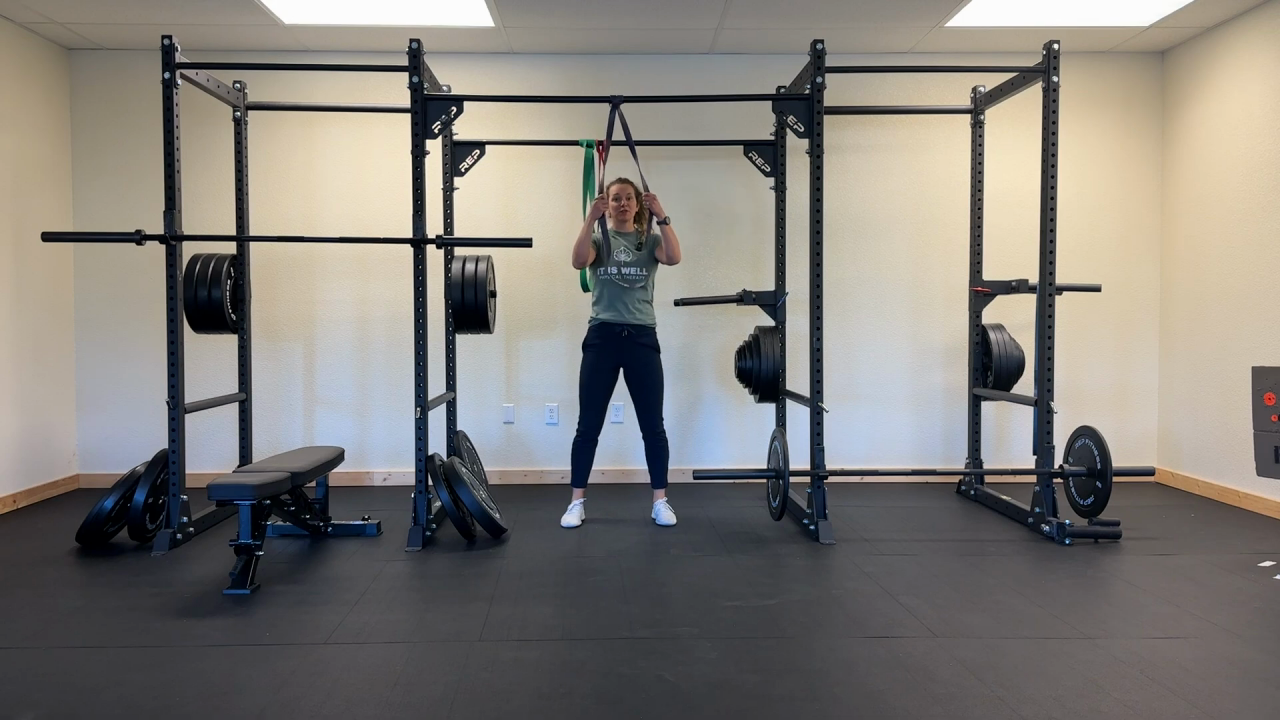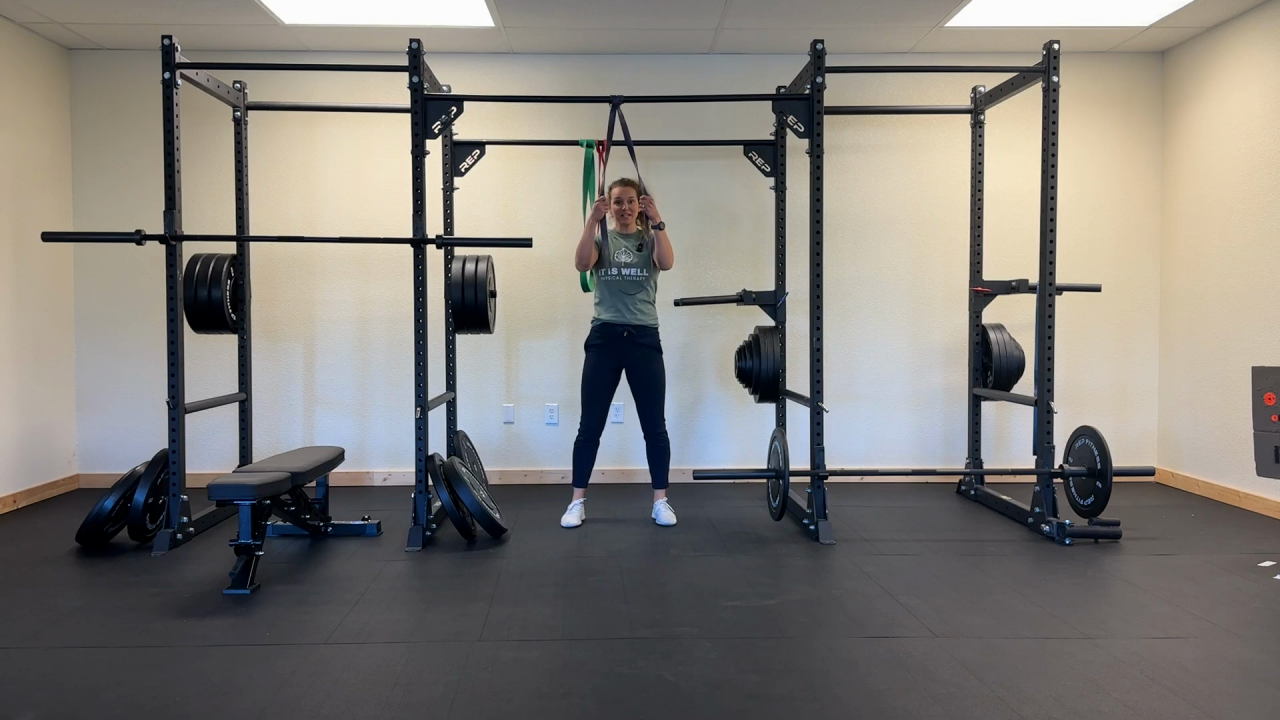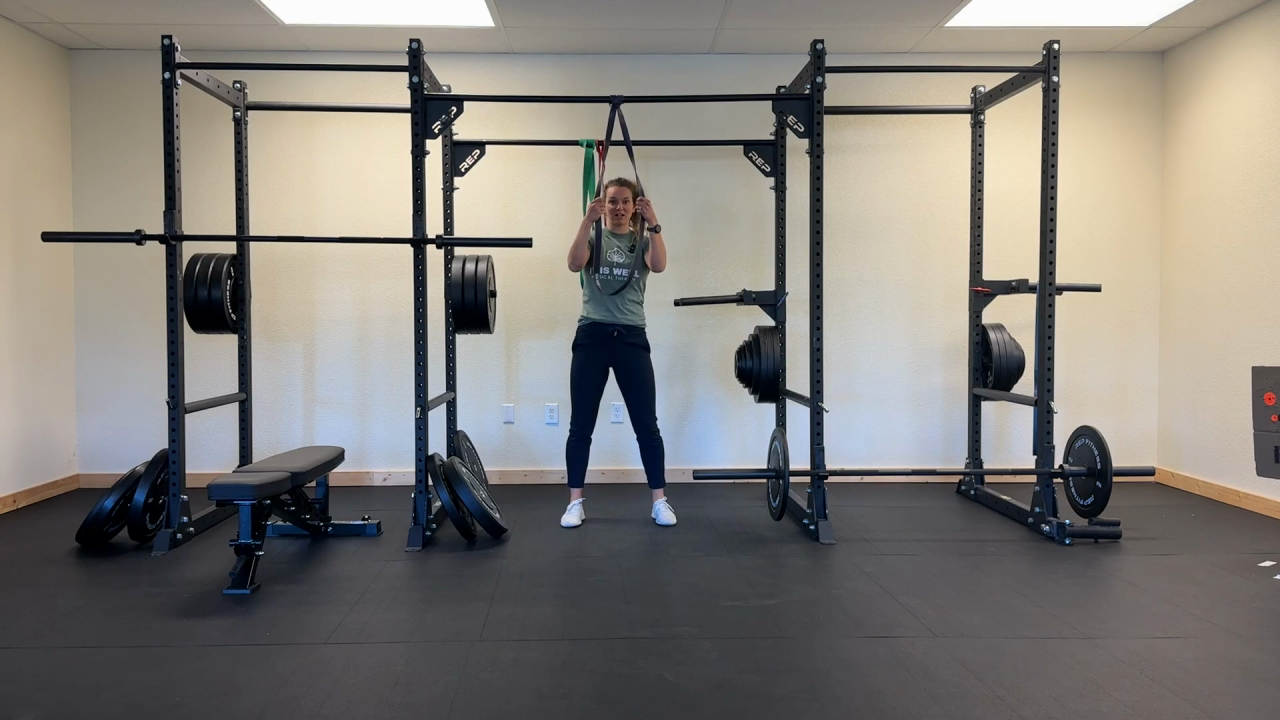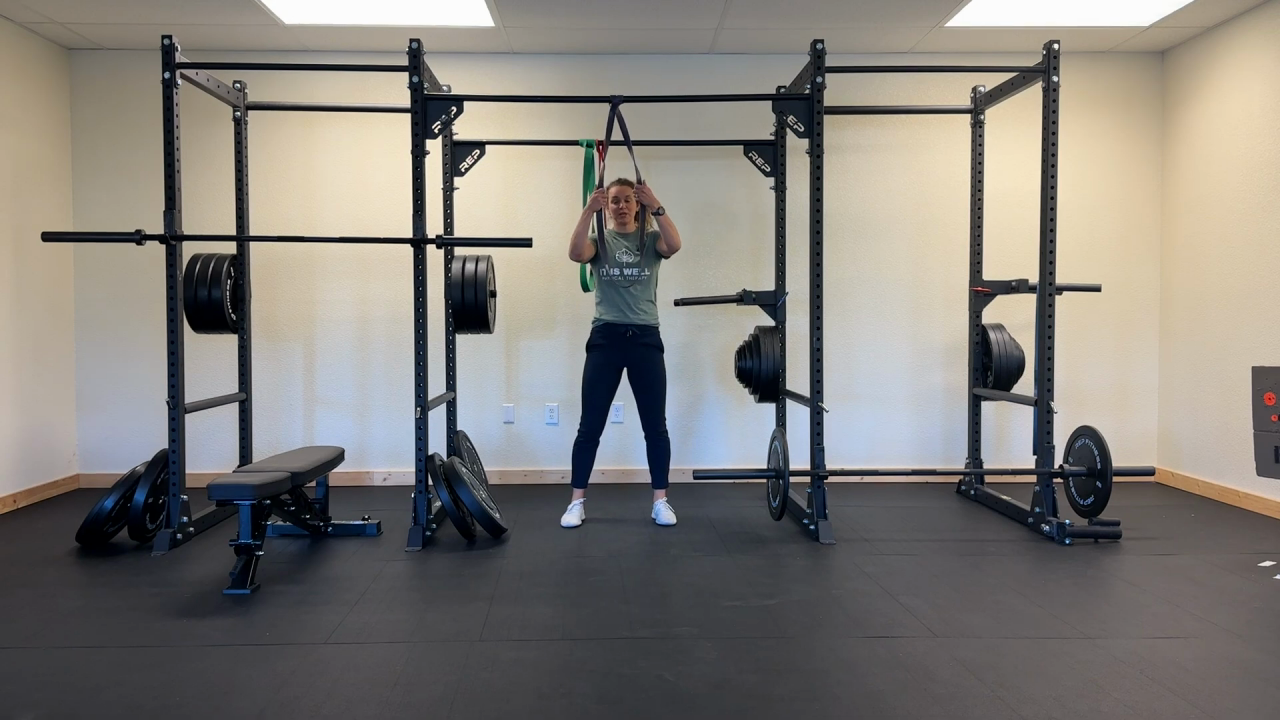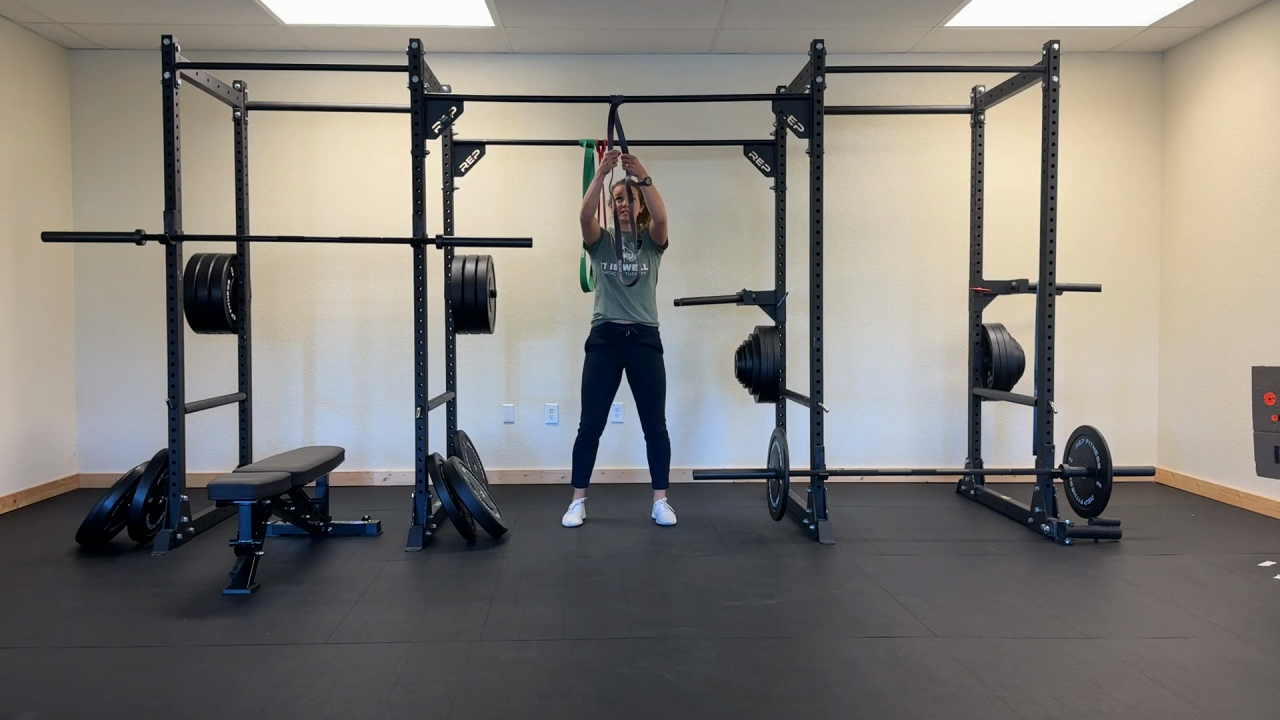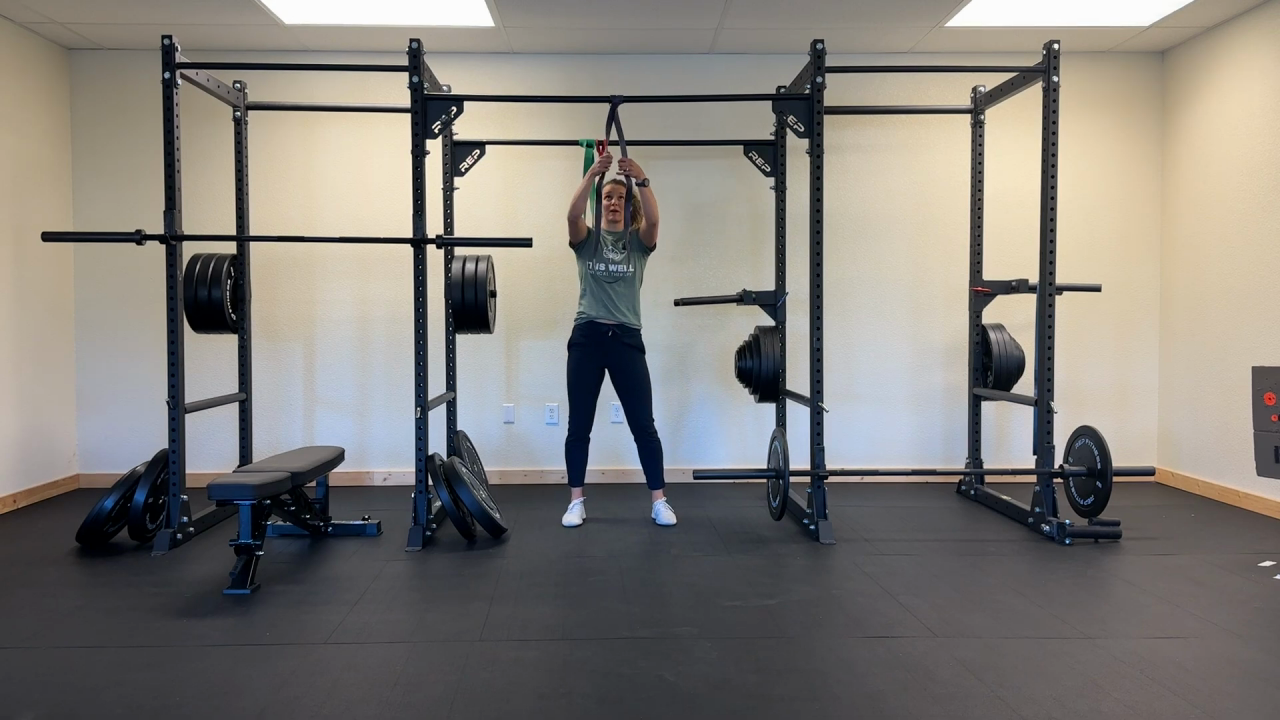
dt=0.4s
person 1, frame 1
left shoulder: (650, 239)
right shoulder: (598, 239)
left elbow: (674, 257)
right elbow: (578, 261)
left wrist: (661, 217)
right wrist: (592, 217)
left hip: (642, 339)
right hip: (602, 338)
left knee: (652, 425)
right knee: (588, 425)
left ankle: (660, 501)
right ankle: (576, 502)
person 1, frame 2
left shoulder: (650, 239)
right shoulder: (601, 240)
left elbow: (666, 263)
right elbow: (582, 264)
left wrist: (657, 220)
right wrist: (592, 220)
left hip: (644, 339)
right hip: (604, 338)
left knee: (654, 426)
right knee: (590, 425)
left ankle: (660, 501)
right ankle: (577, 502)
person 1, frame 3
left shoulder: (642, 241)
right shoulder: (593, 238)
left elbow: (659, 266)
right elbow: (574, 264)
left wrist: (653, 223)
right wrist: (588, 221)
left hip: (632, 338)
right hip: (592, 337)
left knee: (646, 424)
right knee: (581, 425)
left ankle: (659, 501)
right ankle: (575, 502)
person 1, frame 4
left shoulder: (650, 238)
right shoulder: (599, 240)
left elbow: (675, 245)
right elbow: (575, 254)
left wrist: (656, 207)
right wrist: (589, 211)
left hip: (645, 339)
right hip: (605, 338)
left knee: (655, 426)
right knee: (590, 425)
left ankle: (660, 501)
right ankle: (577, 502)
person 1, frame 5
left shoulder: (652, 240)
right shoulder: (600, 239)
left elbow: (661, 217)
right elbow: (585, 215)
left wrist: (644, 176)
right wrist: (601, 173)
left hip: (645, 339)
right hip: (604, 339)
left knee: (655, 426)
right knee: (590, 426)
left ankle: (660, 501)
right ankle: (578, 502)
person 1, frame 6
left shoulder: (639, 240)
right shoulder: (586, 239)
left elbow: (653, 220)
right elbow: (572, 214)
left wrist: (642, 179)
right wrist: (591, 174)
left hip: (627, 339)
right hip: (587, 338)
left knee: (643, 425)
right knee: (579, 426)
left ankle: (659, 501)
right ankle: (576, 502)
